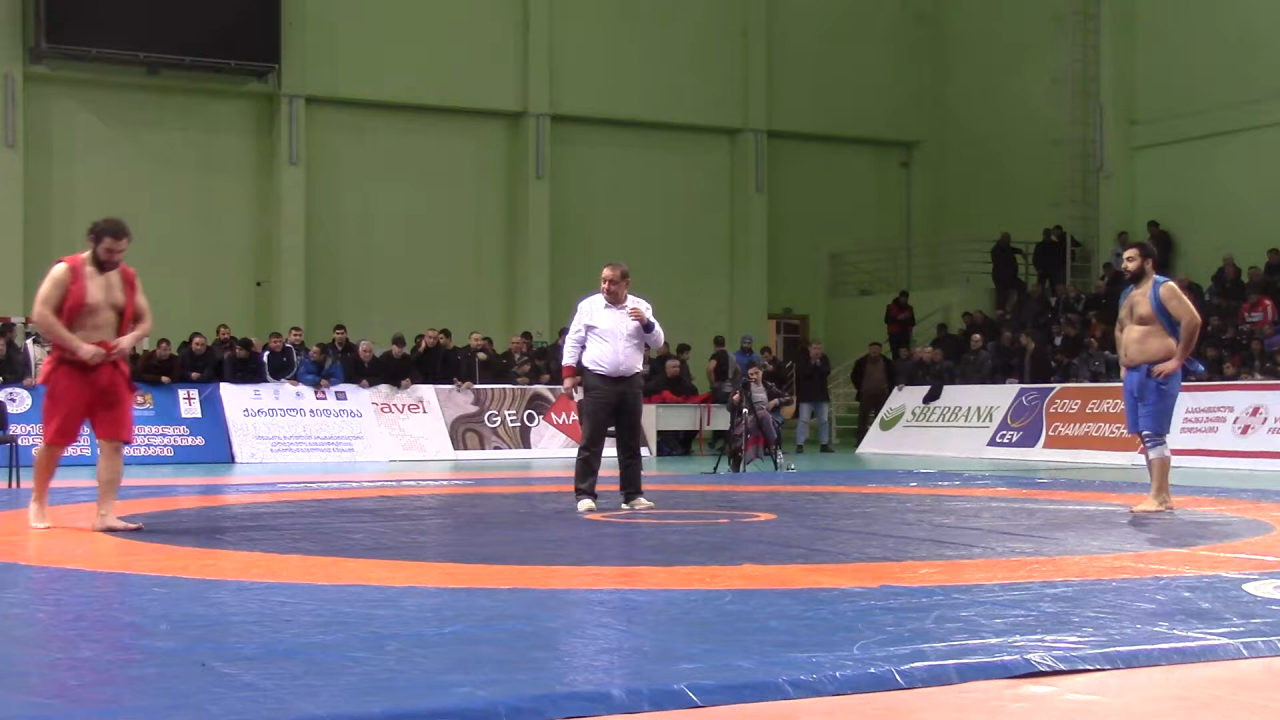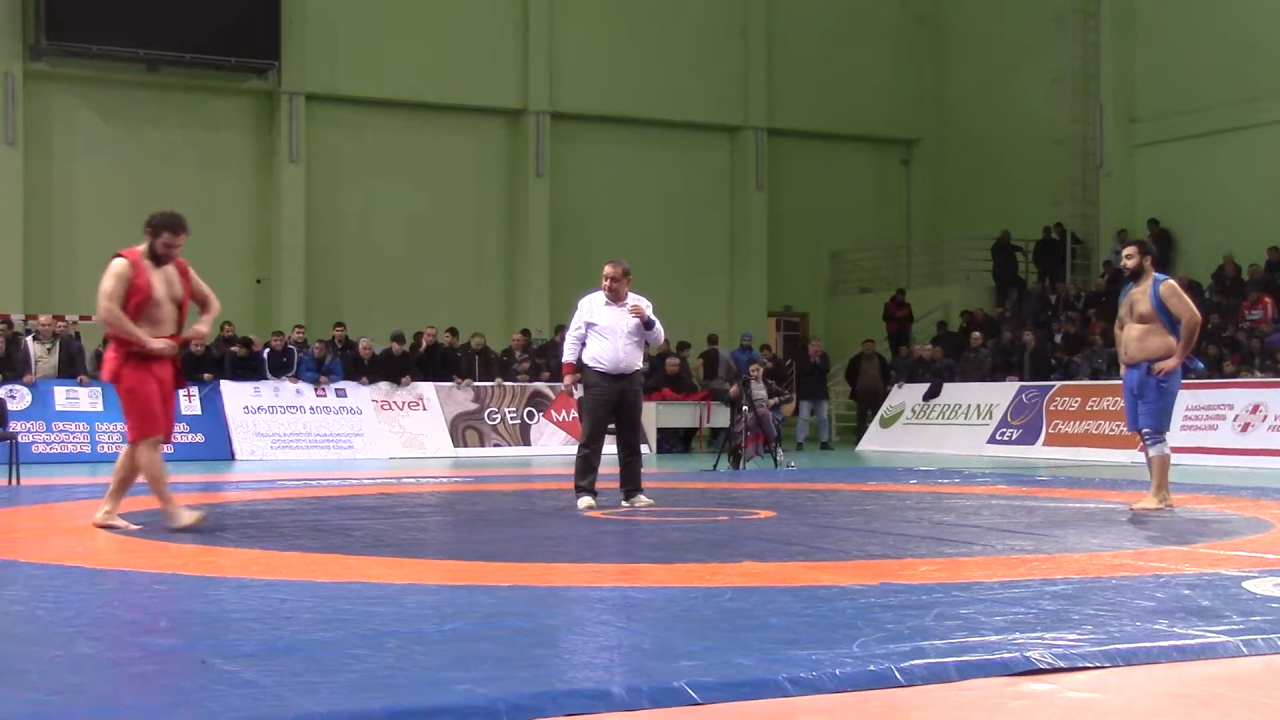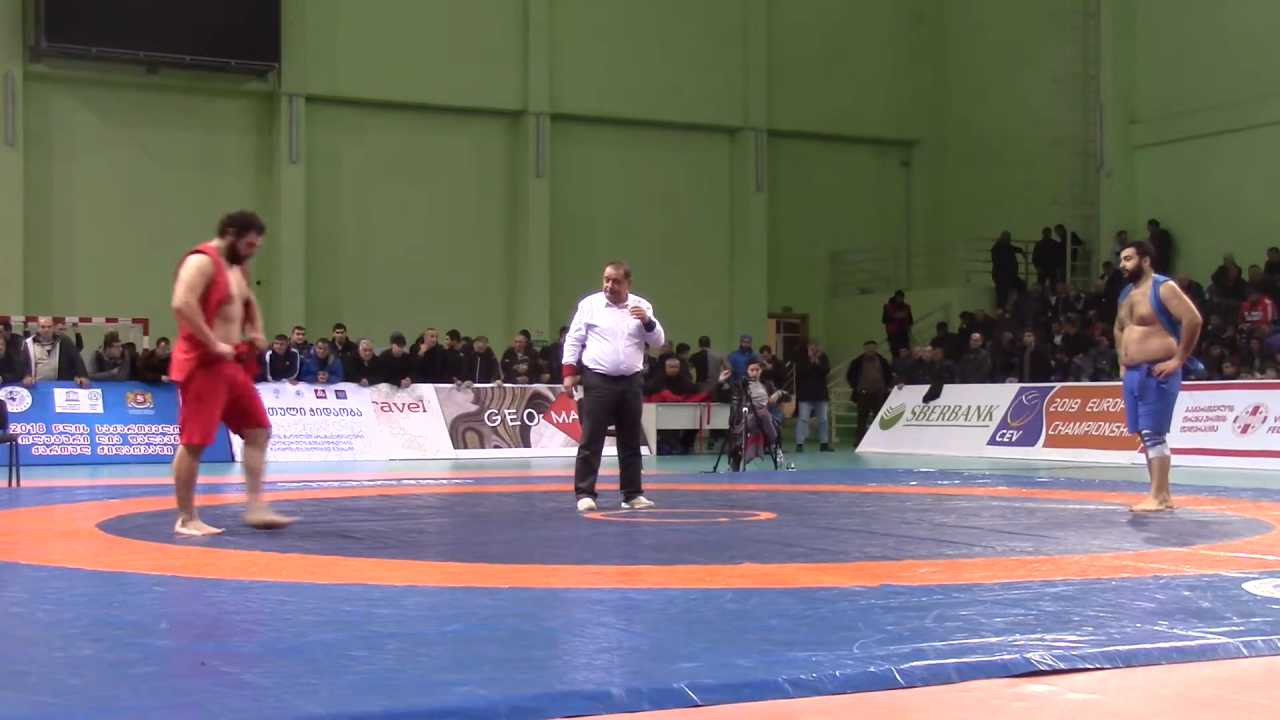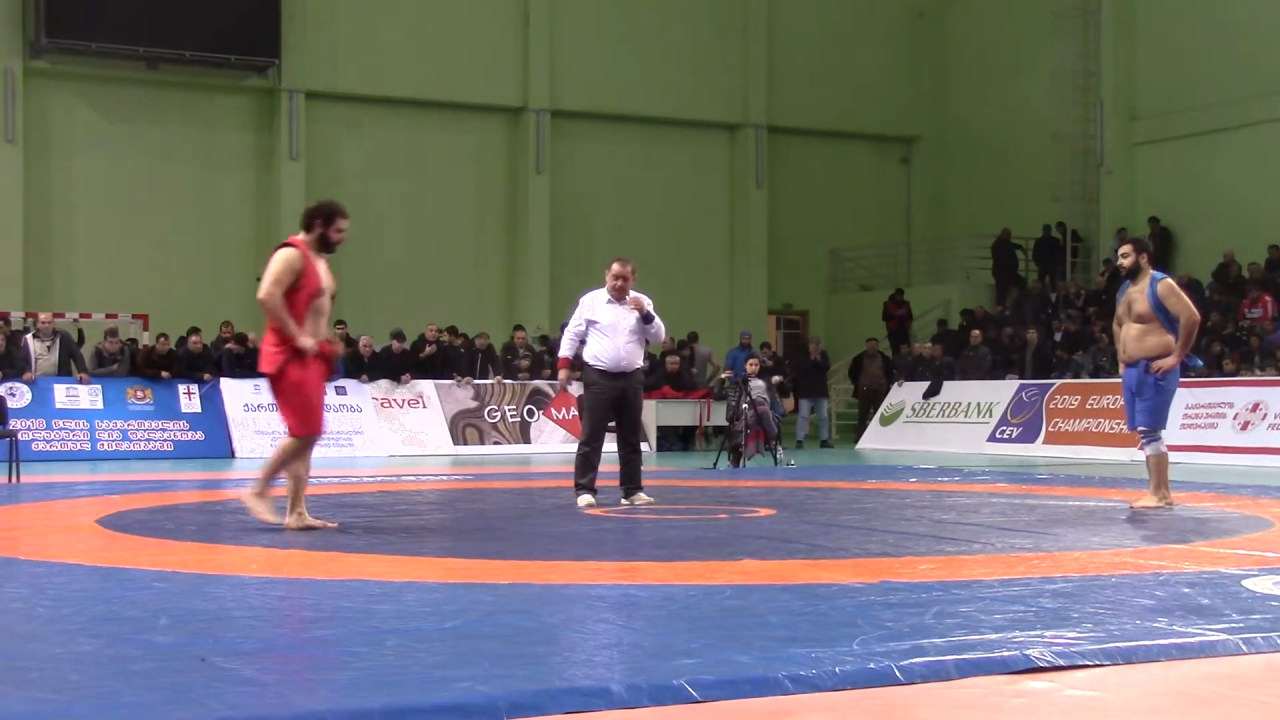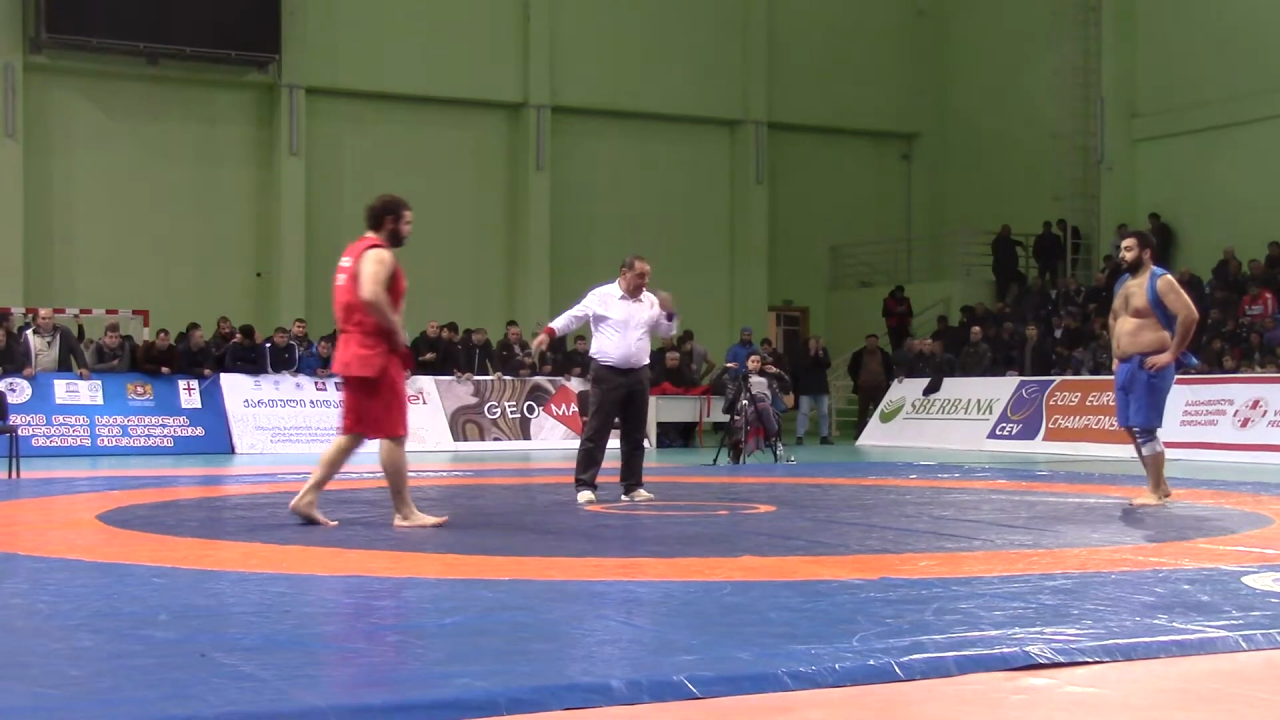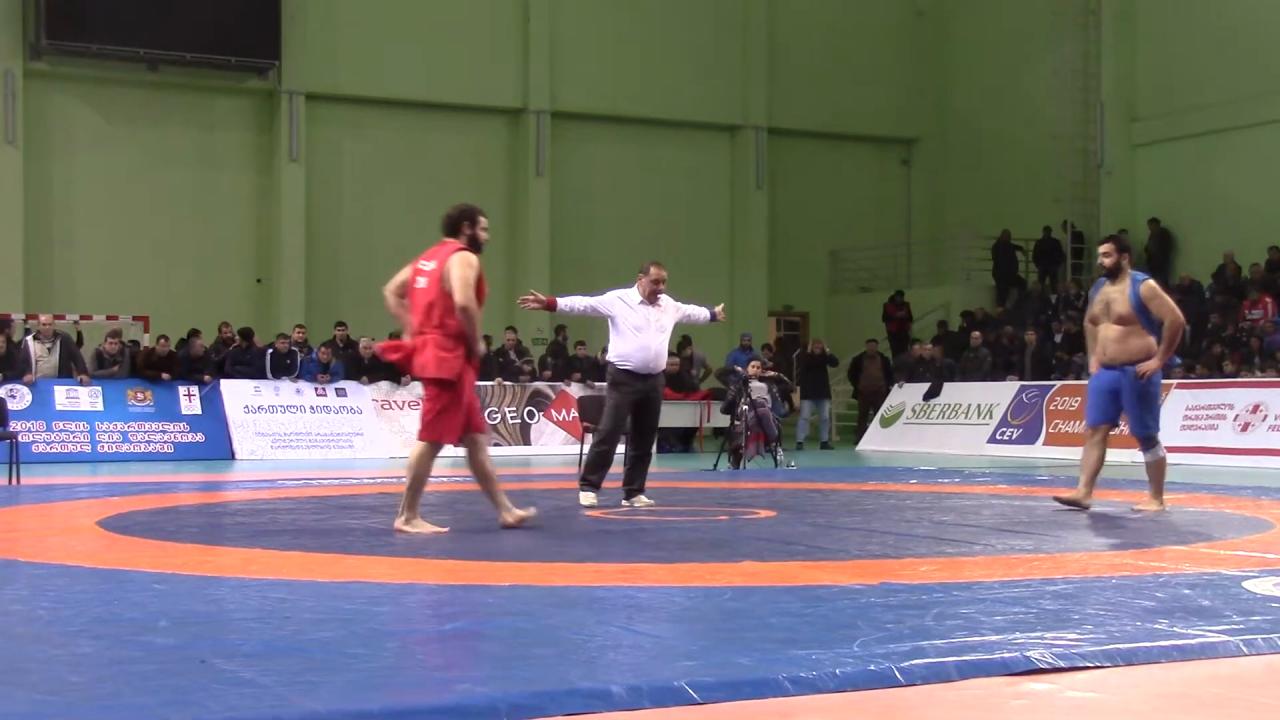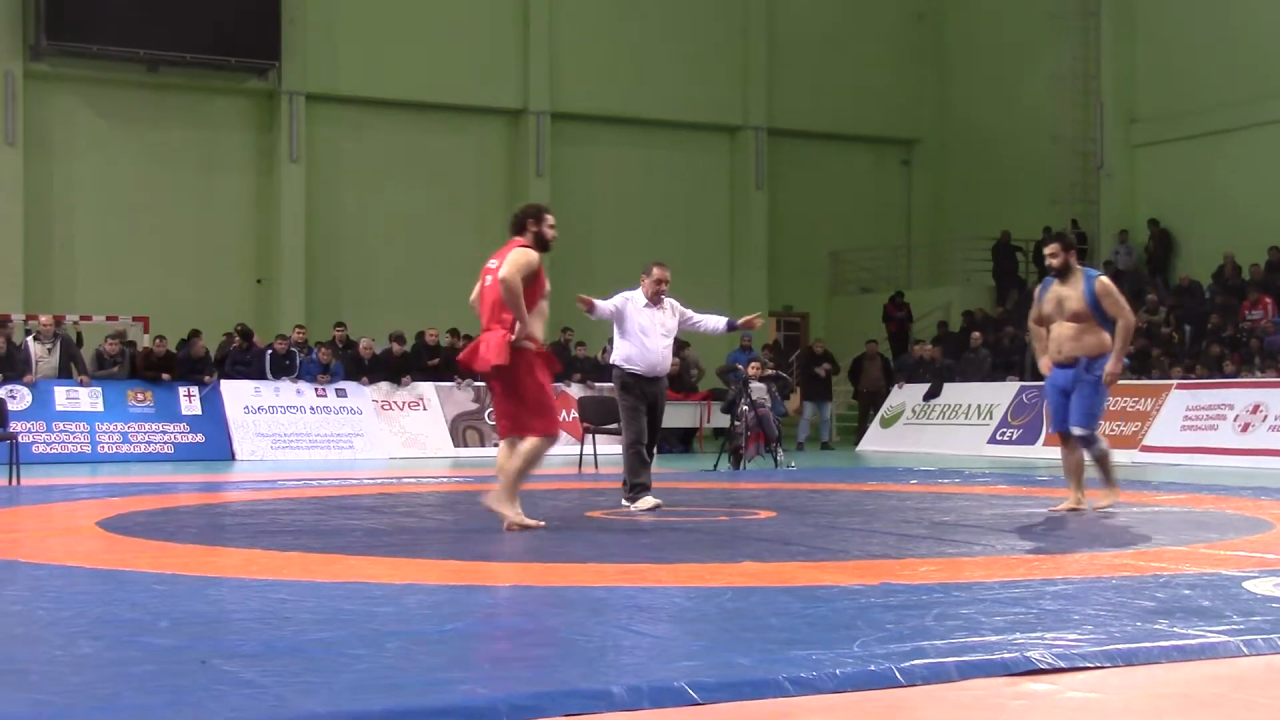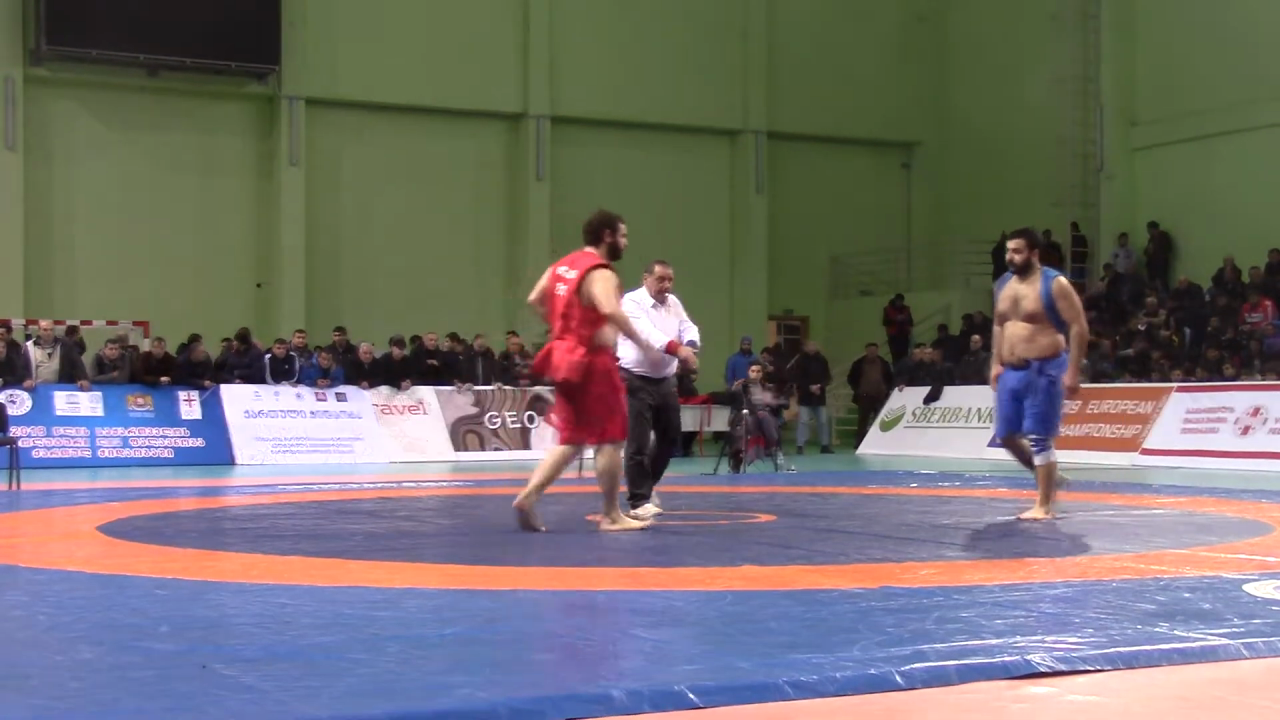
dt=0.5s
person 1, frame 1
left shoulder: (128, 278)
right shoulder: (66, 271)
left elbow: (145, 320)
right elbow: (41, 314)
left wrist: (131, 338)
right wrist: (79, 347)
left hip: (111, 367)
right hip: (70, 366)
left knee: (114, 442)
right knee: (56, 440)
left ankle: (105, 514)
right ankle: (38, 500)
person 1, frame 2
left shoulder: (181, 270)
right shoulder: (124, 266)
left elbow: (211, 302)
right elbow: (107, 313)
left wrist: (205, 323)
right wrist: (148, 342)
left hip: (166, 363)
right hip: (133, 362)
left knee: (141, 441)
right knee: (149, 438)
left ankle: (108, 510)
right ankle: (173, 511)
person 1, frame 3
left shoulder: (236, 268)
right shoulder: (202, 261)
left elbow: (249, 303)
right elbow: (182, 303)
left wrist: (256, 332)
right wrist: (213, 344)
left hip: (230, 363)
right hip: (202, 363)
left knee: (258, 431)
right knee: (195, 441)
left ankle: (257, 507)
right ankle: (186, 518)
person 1, frame 4
left shoulder: (319, 258)
right shoulder: (292, 254)
right elbow: (267, 295)
left wrist: (326, 341)
right wrist: (297, 338)
left hip: (313, 357)
right hip: (290, 357)
left knee: (308, 436)
right knee: (304, 433)
left ankle: (297, 513)
right ankle: (258, 490)
person 1, frame 5
left shoulder: (354, 251)
right shoulder: (379, 254)
right elbow: (372, 297)
right wrist: (397, 331)
left hip: (353, 350)
right hip: (374, 353)
left knee: (354, 434)
right knee: (393, 434)
left ankle: (307, 497)
right ankle: (403, 512)
person 1, frame 6
left shoulder: (426, 258)
right shoulder: (463, 258)
left elbow: (391, 291)
right elbow: (464, 304)
left wrist: (411, 328)
right wrist: (476, 343)
left hip: (431, 351)
right hip: (448, 356)
left knee: (476, 435)
right knee: (432, 438)
left ankle: (505, 510)
right ankle: (408, 516)
person 1, frame 7
left shoulder: (502, 256)
right shoulder: (527, 256)
left elbow: (476, 297)
right elbow: (506, 279)
right wrist: (524, 322)
left hip: (496, 353)
right hip: (518, 353)
left knee: (512, 434)
right knee: (545, 431)
left ankle: (512, 511)
right ankle: (503, 492)
person 1, frame 8
left shoulder: (563, 265)
right shoulder: (600, 273)
left elbow: (535, 300)
right elbow: (611, 312)
right wrist: (645, 346)
left hip: (566, 361)
right hip: (591, 363)
left knee: (570, 441)
right knee: (610, 440)
left ankle: (529, 497)
right ankle: (612, 516)
person 2, frame 1
left shoulder: (1164, 288)
right shoulder: (1128, 294)
left elbow: (1192, 320)
right elbow: (1120, 330)
left wrist: (1178, 360)
right wrist: (1123, 363)
left hip: (1157, 374)
right hip: (1132, 374)
left knee: (1153, 434)
right knee: (1145, 435)
left ankle: (1157, 497)
right ankle: (1163, 495)
person 2, frame 2
left shoulder: (1163, 287)
right shoulder: (1127, 292)
left elbow: (1192, 318)
right elbow: (1119, 327)
left wrist: (1178, 358)
right wrist: (1123, 361)
left hip: (1156, 372)
right hip: (1132, 372)
left knee: (1153, 432)
right knee: (1144, 433)
left ankle: (1156, 494)
right ankle: (1163, 493)
person 2, frame 3
left shoulder: (1163, 288)
right shoulder: (1126, 293)
left elbow: (1193, 319)
right elbow: (1119, 329)
left wrist: (1179, 359)
right wrist: (1123, 361)
left hip: (1157, 373)
right hip: (1132, 374)
left knee: (1153, 434)
right knee: (1145, 435)
left ankle: (1156, 496)
right ankle: (1163, 494)
person 2, frame 4
left shoulder: (1161, 285)
right shoulder: (1124, 290)
left elbow: (1191, 317)
right elbow: (1118, 325)
left wrist: (1177, 356)
right wrist: (1122, 359)
left hip: (1156, 370)
right hip: (1131, 370)
left knee: (1149, 431)
right knee: (1145, 432)
left ankle: (1156, 493)
right ankle: (1164, 492)
person 2, frame 5
left shoulder: (1161, 281)
right shoulder: (1122, 283)
left elbow: (1189, 315)
left wrist: (1172, 354)
right wrist: (1115, 355)
left hip: (1149, 367)
right hip: (1124, 367)
left knee: (1145, 430)
right knee: (1132, 429)
left ankle: (1155, 492)
right ankle: (1160, 484)
person 2, frame 6
left shoulder: (1143, 286)
right shoulder: (1098, 288)
left elbow: (1175, 319)
right elbow: (1091, 324)
left wrist: (1159, 359)
right wrist: (1093, 357)
left hip: (1135, 374)
right hip: (1104, 372)
left knee: (1146, 437)
right knee: (1095, 432)
left ankle: (1156, 499)
right ankle: (1083, 493)
person 2, frame 7
left shoulder: (1096, 283)
right shoulder: (1044, 289)
left elbow: (1126, 319)
right elbow: (1035, 324)
left wrist: (1116, 360)
right wrist: (1042, 357)
left hip: (1090, 370)
right hip: (1057, 372)
left knee: (1083, 433)
right knee: (1066, 436)
left ankle: (1110, 485)
right ankle: (1076, 496)
person 2, frame 8
left shoulder: (1055, 284)
right shoulder: (1003, 284)
left elbow: (1079, 327)
left wrist: (1073, 370)
right wrist: (996, 363)
left hip: (1043, 372)
right hip: (1011, 373)
left knee: (1038, 439)
right knee: (1007, 436)
left ankle: (1043, 505)
right ankle: (1051, 479)
person 3, frame 1
left shoulder: (641, 307)
right shoulder: (588, 306)
left elbow: (657, 342)
right elbow: (573, 341)
left wrist: (646, 323)
right wrist: (568, 374)
left hip: (631, 383)
right hip: (598, 382)
left knee: (631, 443)
right knee: (591, 442)
left ankle: (632, 495)
right ankle: (585, 495)
person 3, frame 2
left shoulder: (641, 304)
right shoulder: (589, 303)
left elbow: (658, 340)
right elbow: (573, 338)
left wrist: (646, 320)
right wrist: (569, 370)
left hip: (631, 380)
right hip: (598, 380)
left knee: (631, 440)
right knee: (591, 439)
left ankle: (632, 492)
right ankle: (585, 492)
person 3, frame 3
left shoulder: (641, 306)
right shoulder: (589, 304)
left elbow: (658, 341)
right elbow: (573, 340)
left wrist: (647, 321)
right wrist: (569, 372)
left hip: (631, 382)
right hip: (597, 381)
left knee: (631, 442)
right knee: (591, 440)
left ankle: (632, 494)
right ankle: (585, 493)
person 3, frame 4
left shoulder: (642, 302)
right shoulder: (591, 300)
left elbow: (658, 337)
right elbow: (572, 334)
left wrist: (645, 314)
right wrist: (564, 365)
left hip: (631, 378)
right hip: (598, 378)
left knee: (631, 438)
right knee: (591, 437)
left ankle: (632, 490)
right ankle: (585, 490)
person 3, frame 5
left shoulder: (650, 301)
right shoulder: (600, 296)
left elbow: (666, 331)
right elbow: (573, 316)
left wrist: (668, 313)
right wrist: (547, 333)
left hip: (638, 375)
right hip: (606, 374)
left knee: (635, 435)
right knee: (596, 432)
left ankle: (633, 485)
right ankle: (585, 485)
person 3, frame 6
left shoulder: (669, 304)
right shoulder: (617, 300)
left elbow: (691, 312)
right elbow: (583, 304)
left wrist: (713, 314)
right wrist: (548, 303)
left hip: (653, 380)
right hip: (623, 378)
left knee: (644, 439)
right knee: (608, 433)
left ankle: (634, 492)
right ankle: (589, 486)
person 3, frame 7
left shoulder: (672, 306)
right shoulder: (625, 301)
left elbow: (698, 321)
right elbow: (606, 308)
left wrist: (736, 324)
right wrist: (592, 306)
left hip: (657, 381)
right hip: (629, 379)
left knee: (649, 440)
right knee: (635, 438)
left ankle: (632, 490)
right ankle: (639, 494)
person 3, frame 8
left shoulder: (673, 303)
right shoulder: (632, 302)
left elbow: (688, 328)
right elbow: (646, 331)
left wrist: (690, 347)
right wrist: (677, 349)
left hip: (665, 381)
right hip: (637, 381)
left knee: (670, 438)
right knee: (638, 444)
left ankle: (645, 486)
right ankle: (639, 500)
